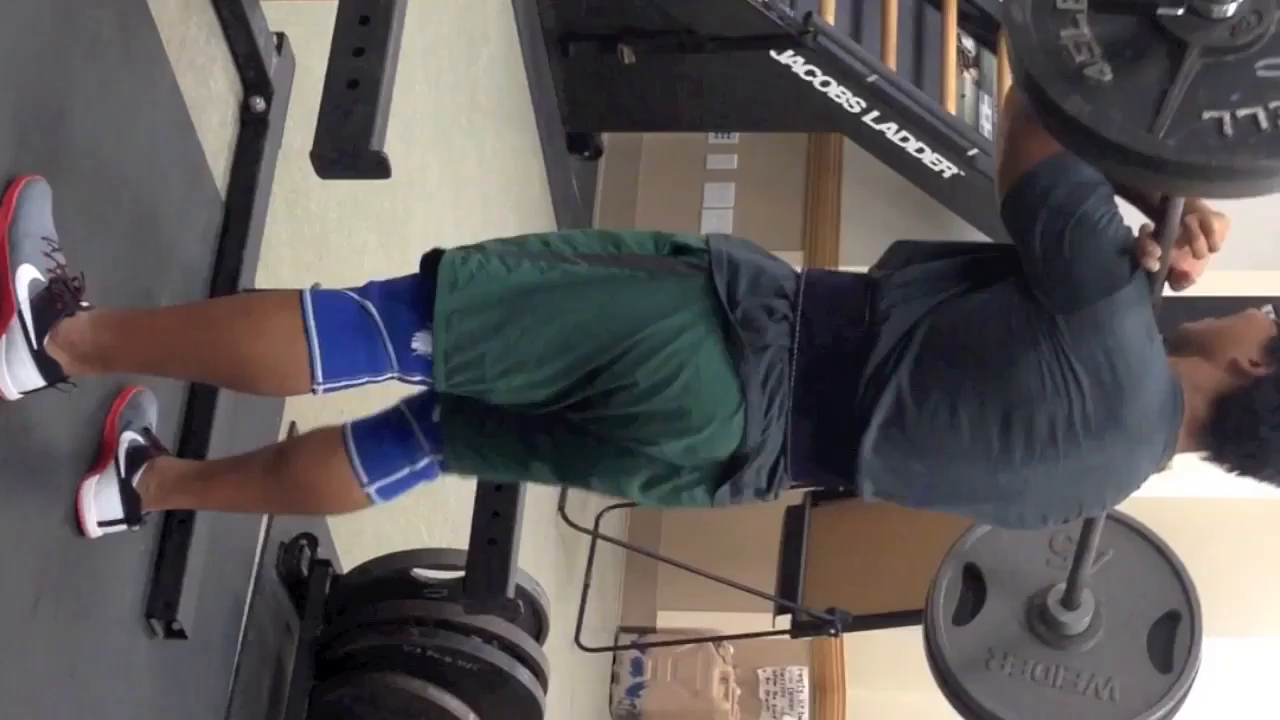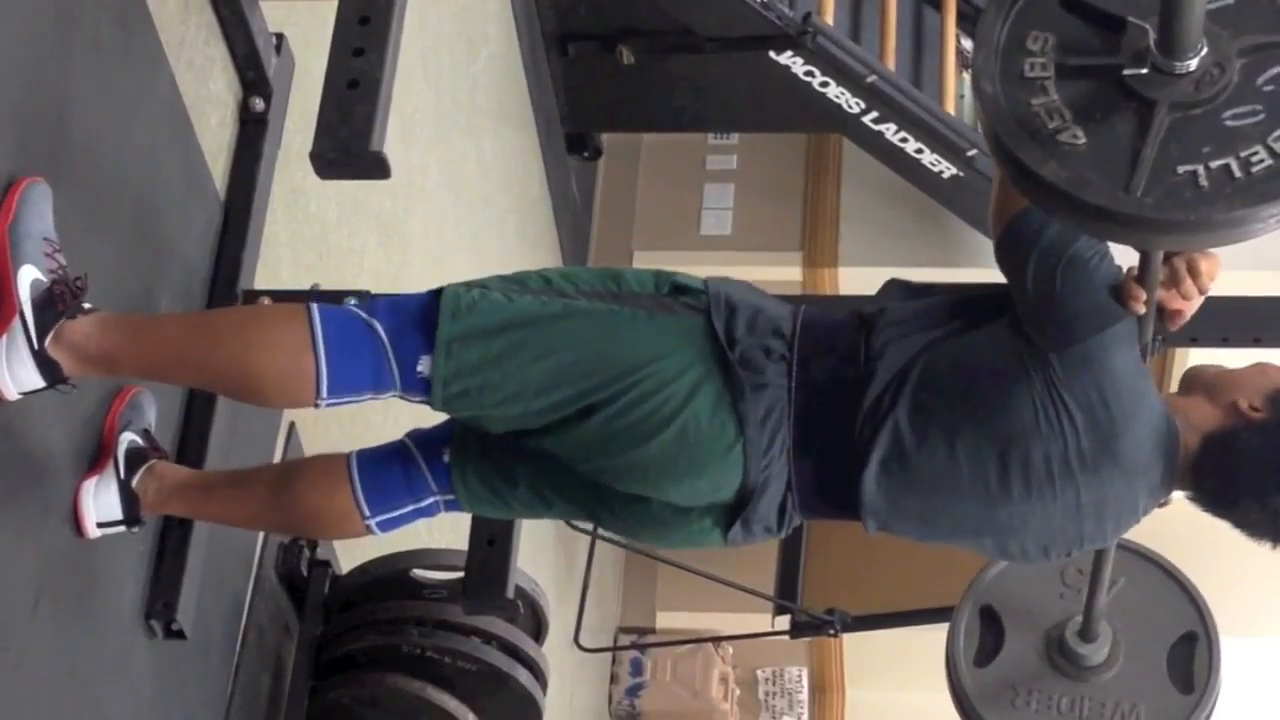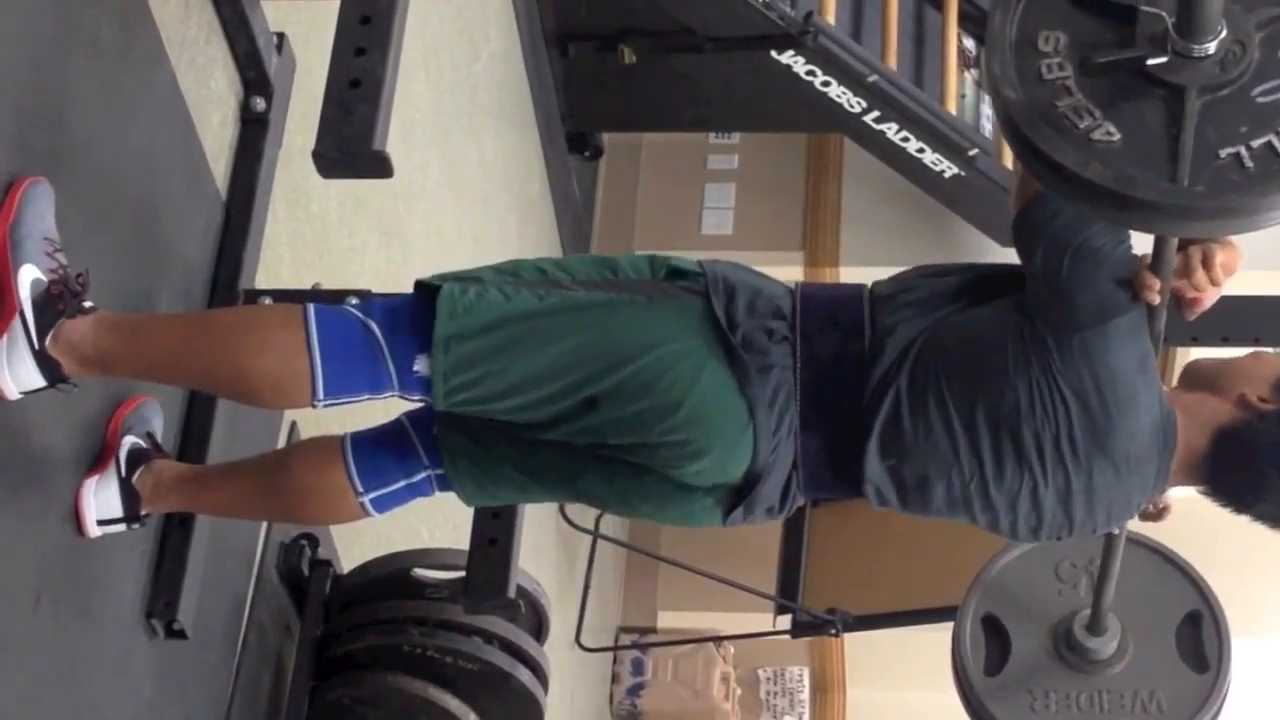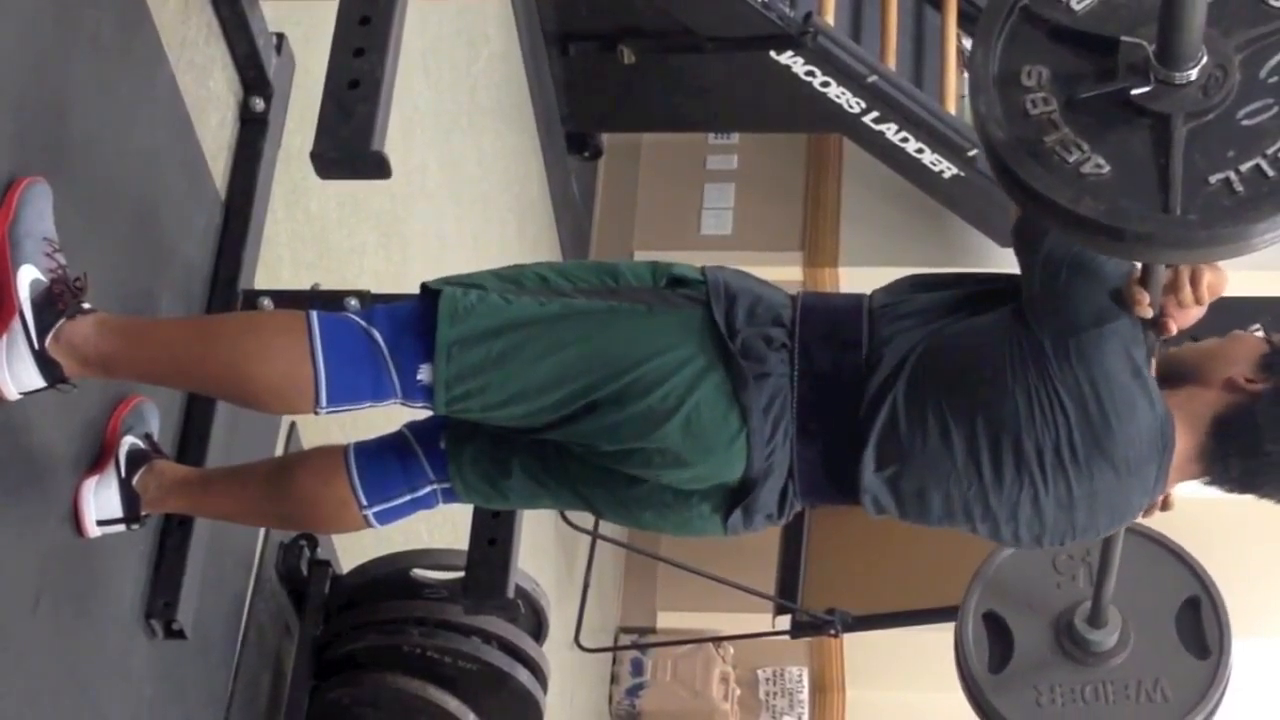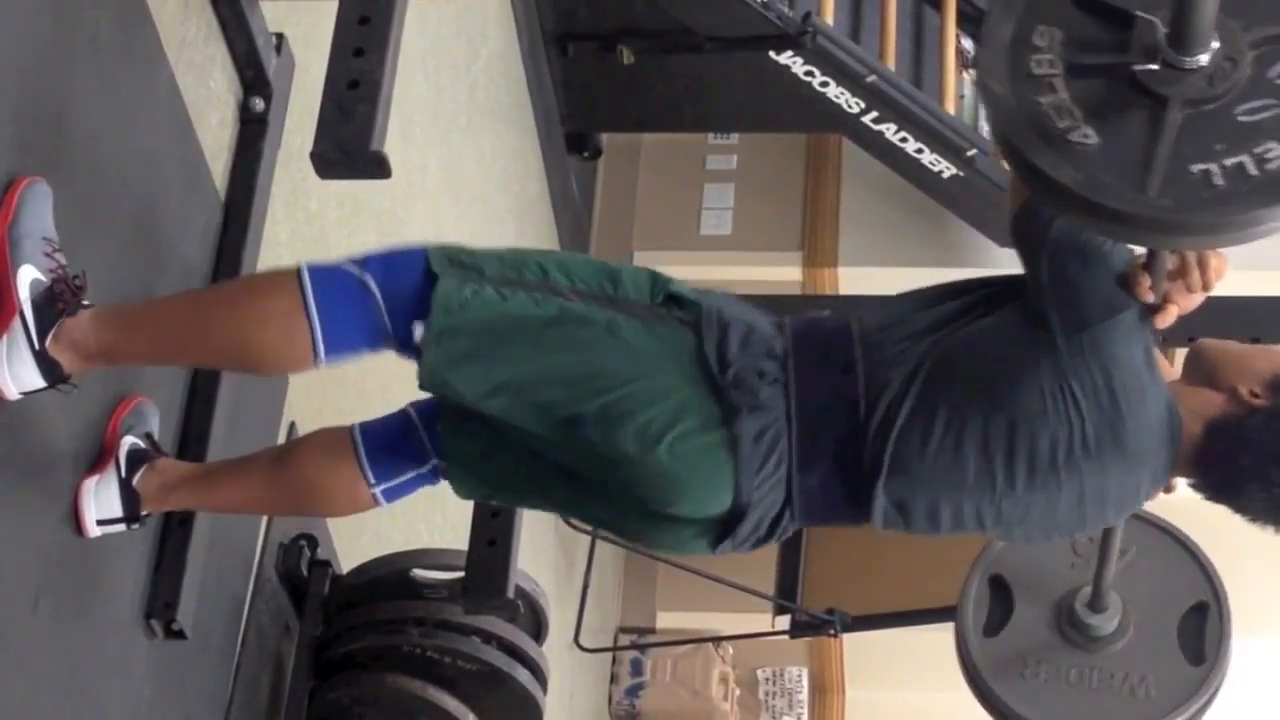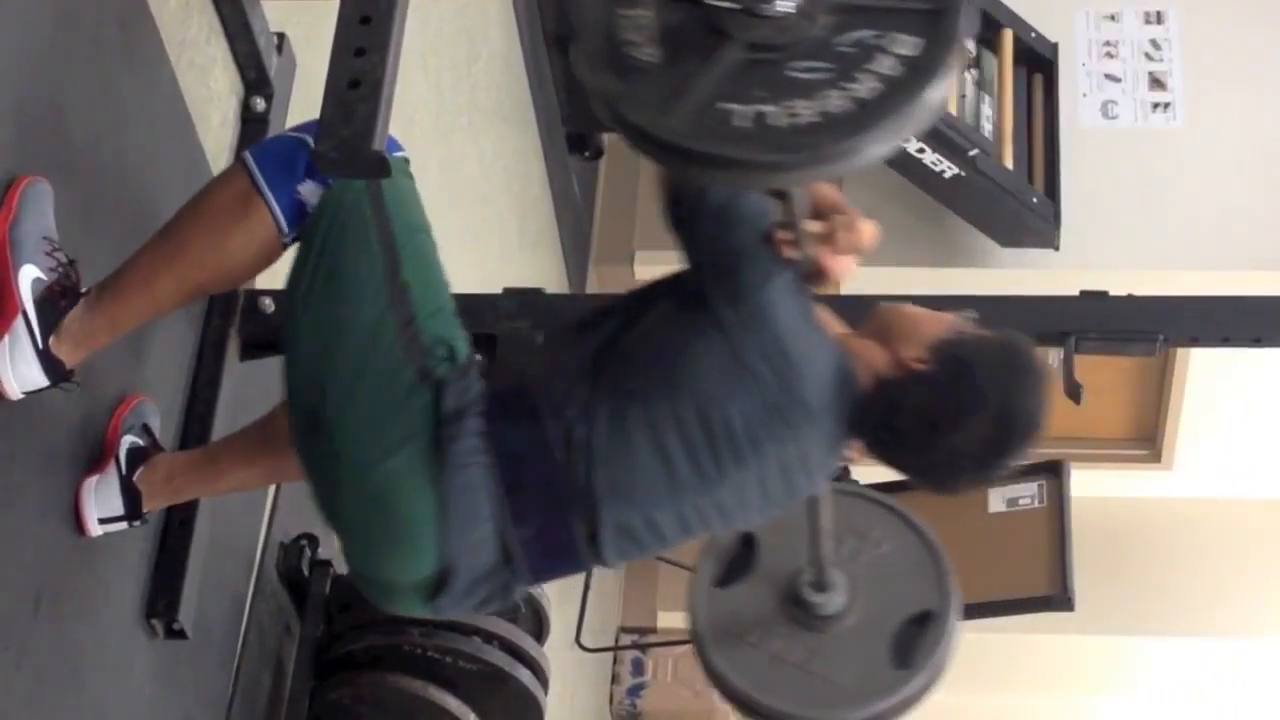
dt=0.7s
person 1, frame 1
left shoulder: (1106, 334)
right shoulder: (1116, 468)
left elbow: (1032, 135)
left hip: (721, 348)
right hip: (726, 450)
left knee: (358, 332)
right knee: (409, 447)
right ankle: (148, 480)
person 1, frame 2
left shoulder: (1100, 375)
right shoulder: (1107, 503)
left elbow: (1021, 179)
right wrist: (1146, 287)
left hip: (716, 384)
right hip: (742, 484)
left knee: (373, 345)
right knee: (412, 478)
right ankle: (152, 486)
person 1, frame 3
left shoulder: (1105, 364)
right shoulder: (1108, 495)
left elbow: (1048, 168)
right wrist: (1173, 281)
left hip: (724, 368)
right hip: (745, 467)
left knee: (365, 349)
right knee: (400, 461)
right ankle: (149, 485)
person 1, frame 4
left shoulder: (1101, 377)
right shoulder: (1113, 492)
left elbow: (1046, 203)
left wrist: (1136, 297)
right wrist: (1156, 294)
right hip: (741, 476)
left knee: (369, 353)
right knee: (407, 471)
right ankle: (153, 486)
person 1, frame 5
left shoulder: (1102, 360)
right shoulder: (1119, 482)
left elbow: (1045, 204)
left wrist: (1136, 285)
right wrist: (1159, 300)
left hip: (720, 410)
right hip: (728, 495)
left knee: (387, 294)
right knee: (423, 436)
right ankle: (154, 482)
person 1, frame 6
left shoulder: (779, 336)
right shoulder: (811, 451)
left elbow: (696, 177)
right wrist: (818, 242)
left hip: (419, 478)
right hip: (453, 561)
right knee: (358, 391)
right ankle: (151, 481)
